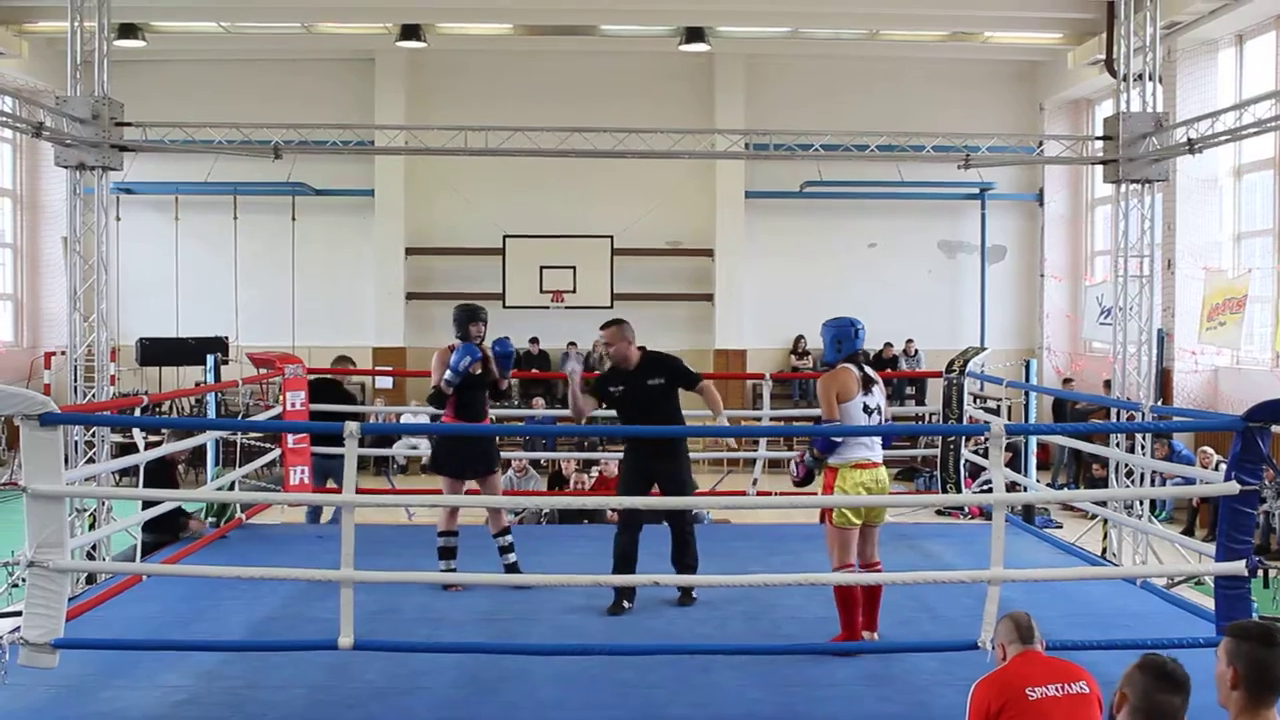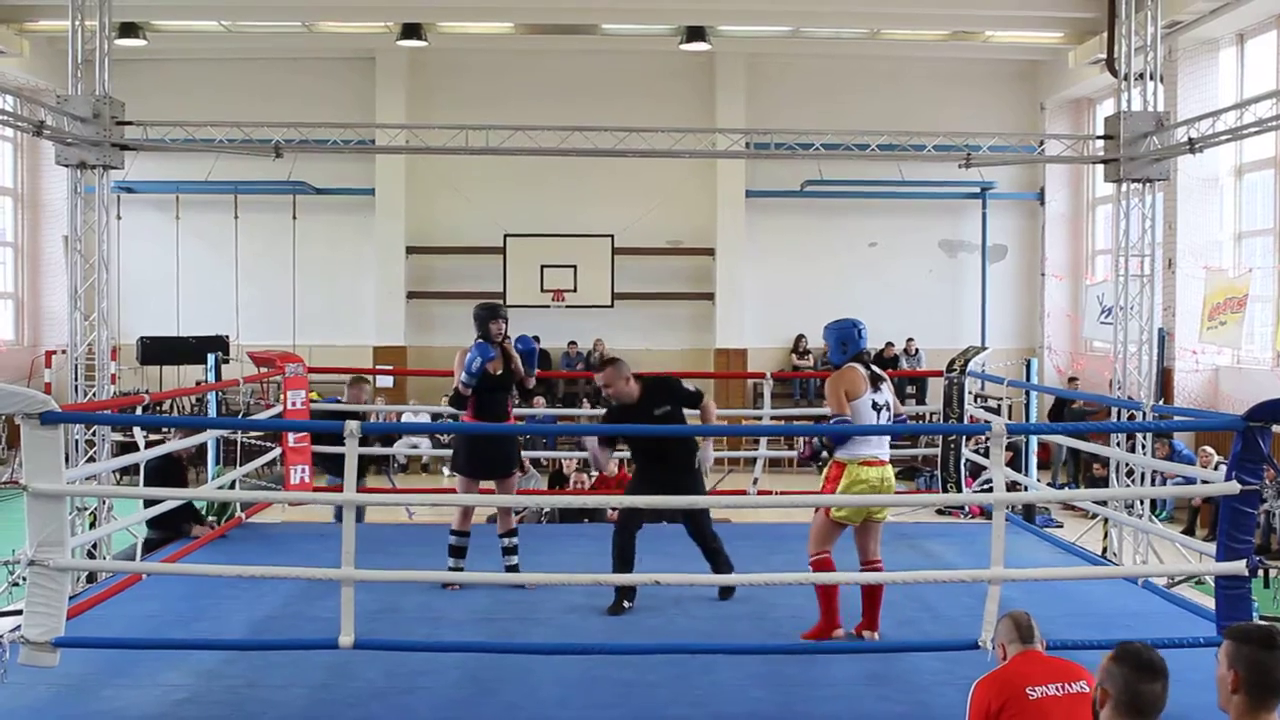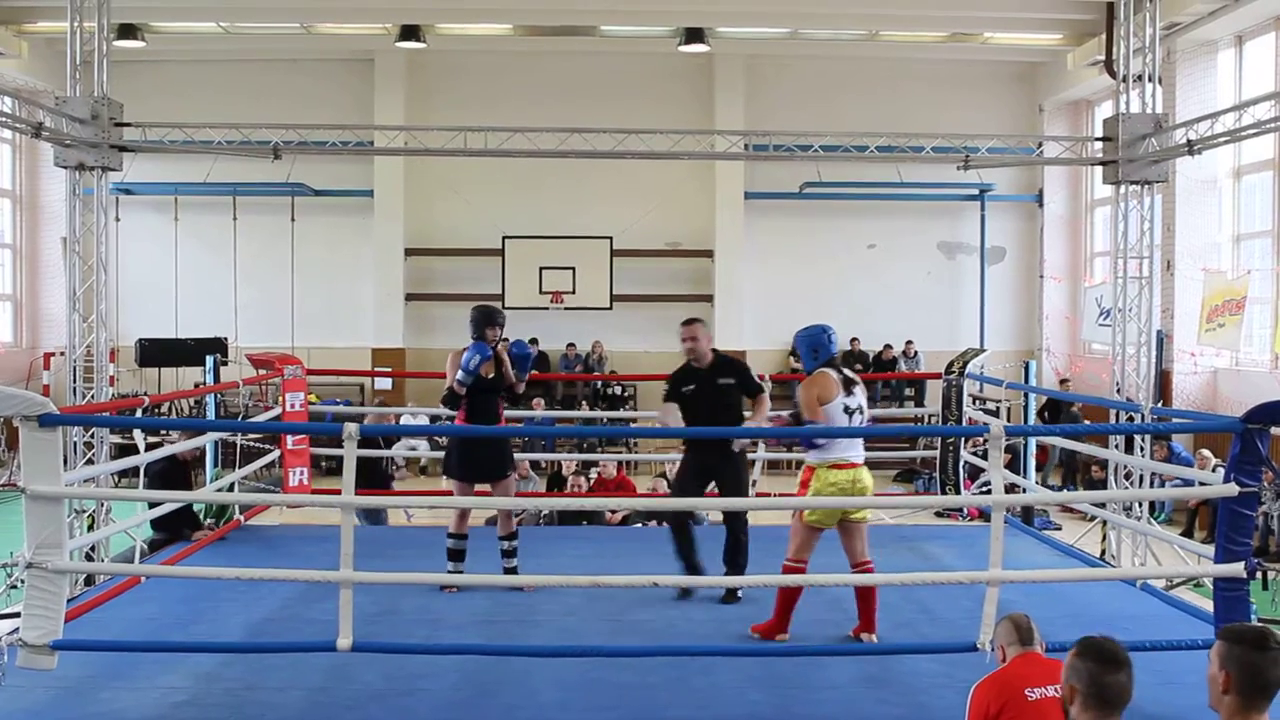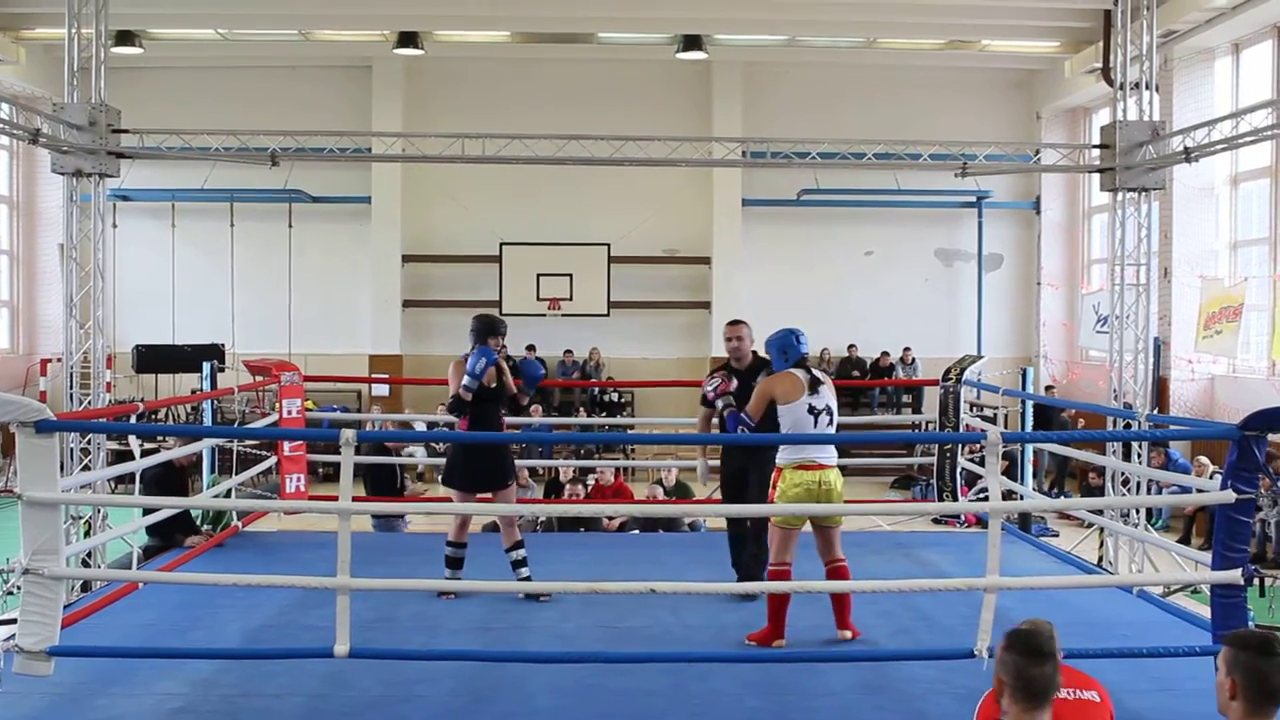
dt=0.4s
person 1, frame 1
left shoulder: (831, 380)
right shoulder: (875, 379)
left elbow: (831, 436)
left wrist: (808, 461)
left hip: (845, 476)
right hip: (877, 474)
left knee: (843, 559)
right knee: (869, 557)
left ankle: (851, 635)
right ankle: (869, 627)
person 1, frame 2
left shoulder: (839, 379)
right shoulder: (882, 377)
left elbow: (843, 429)
right elbow: (900, 423)
left hip: (850, 472)
right hip: (883, 471)
left knee: (819, 546)
right knee: (870, 554)
left ankle: (830, 623)
right ankle: (870, 626)
person 1, frame 3
left shoulder: (812, 384)
right shoulder: (855, 381)
left elbow: (815, 438)
left hip: (824, 476)
right hip: (858, 474)
left knee: (797, 553)
right knee: (859, 554)
left ankle: (779, 626)
right ankle: (868, 627)
person 1, frame 4
left shoulder: (774, 383)
right shoulder: (826, 382)
left elbow: (742, 427)
left wrist: (720, 398)
left hip: (794, 477)
right hip: (829, 476)
left knee: (779, 557)
right knee: (833, 553)
left ankle: (775, 631)
right ankle: (844, 625)
person 2, frame 1
left shoulder: (486, 353)
right shoulder: (445, 355)
left elbow: (498, 394)
right elbow: (436, 401)
left wrist: (505, 367)
right wrist: (454, 373)
left hip: (482, 436)
right hip: (454, 437)
left knee: (496, 505)
right knee: (452, 505)
left ankle: (511, 567)
right ankle: (447, 570)
person 2, frame 2
left shoulder: (511, 352)
right shoulder: (467, 355)
left elbow: (527, 392)
right elbow: (457, 403)
left wrist: (530, 366)
right wrist: (470, 375)
left hip: (504, 436)
right hip: (474, 437)
left knee: (506, 506)
right knee: (466, 506)
left ankle: (512, 569)
right ankle: (454, 569)
person 2, frame 3
left shoulder: (502, 356)
right shoulder: (459, 357)
left elbow: (514, 397)
right elbow: (450, 402)
left wrist: (523, 370)
right wrist: (466, 372)
left hip: (496, 438)
right hip: (466, 440)
left knee: (507, 509)
right knee: (462, 510)
left ankle: (511, 571)
right ankle: (454, 573)
person 2, frame 4
left shoulder: (501, 366)
right shoulder: (460, 366)
left elbow: (515, 404)
right elbow: (454, 409)
left wrist: (529, 387)
right wrist: (472, 377)
left hip: (497, 448)
right hip: (468, 448)
left knee: (509, 519)
right knee: (462, 519)
left ankle: (525, 582)
right ankle: (451, 579)
person 3, frame 1
left shoulder: (663, 363)
right shoulder: (608, 379)
left elbow: (705, 389)
right elbow: (580, 412)
left wrist: (720, 419)
right wrist: (573, 381)
left hip: (672, 454)
right hip: (636, 457)
left knee: (681, 520)
right knee: (627, 522)
left ankle: (686, 584)
right ankle: (624, 593)
person 3, frame 2
left shoulder: (666, 388)
right shoulder: (614, 414)
left elbow: (706, 404)
right elbow: (603, 460)
left wrist: (708, 442)
right wrist: (594, 451)
left hip: (684, 468)
right hip: (647, 472)
left knee: (700, 528)
right knee: (624, 526)
left ankle: (726, 575)
right ankle: (624, 595)
person 3, frame 3
left shoulder: (734, 368)
right shoulder: (679, 378)
left elbow: (763, 401)
right elbow: (667, 414)
left wrist: (750, 426)
right wrist: (669, 421)
left hip: (730, 454)
right hip: (696, 454)
left knee: (735, 518)
right knee: (677, 515)
left ankle: (734, 581)
right ankle: (693, 573)
person 3, frame 4
left shoulder: (770, 371)
right shoulder: (717, 377)
right elbow: (705, 418)
right wrist: (701, 457)
left hip: (765, 451)
right hip: (733, 453)
left knee: (758, 513)
right knee: (735, 516)
left ankle: (757, 575)
right ankle: (744, 574)
